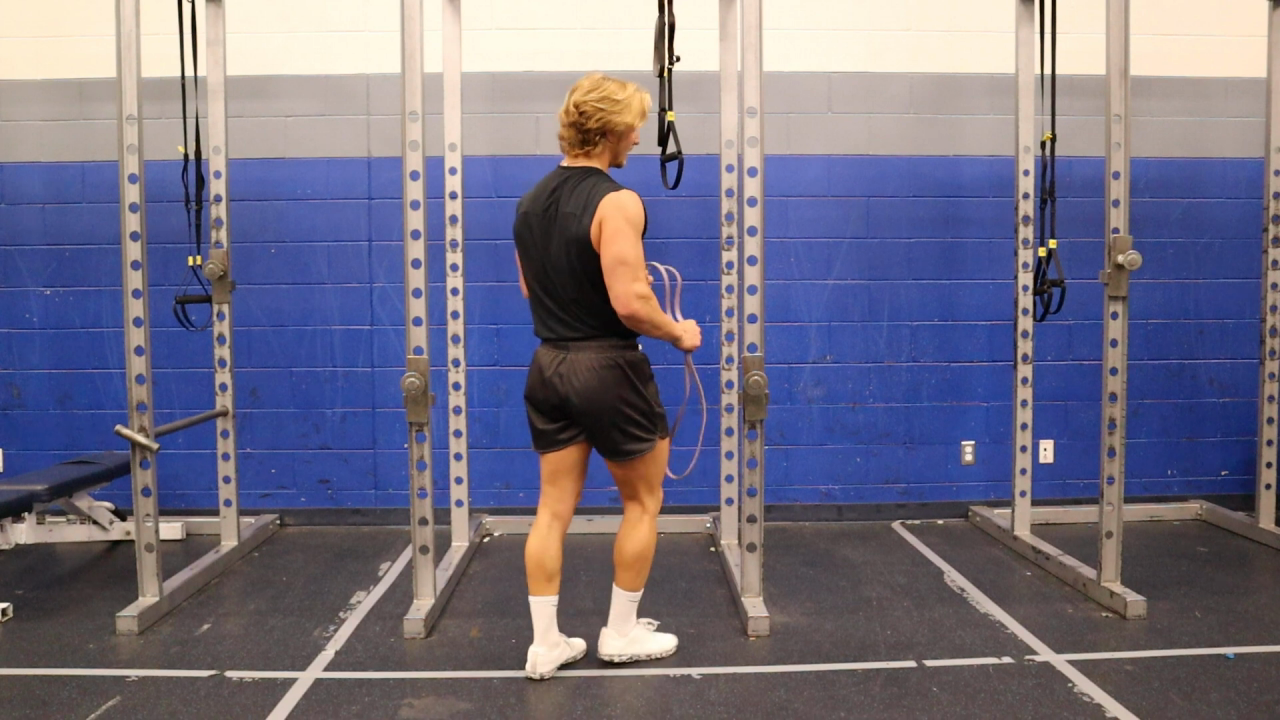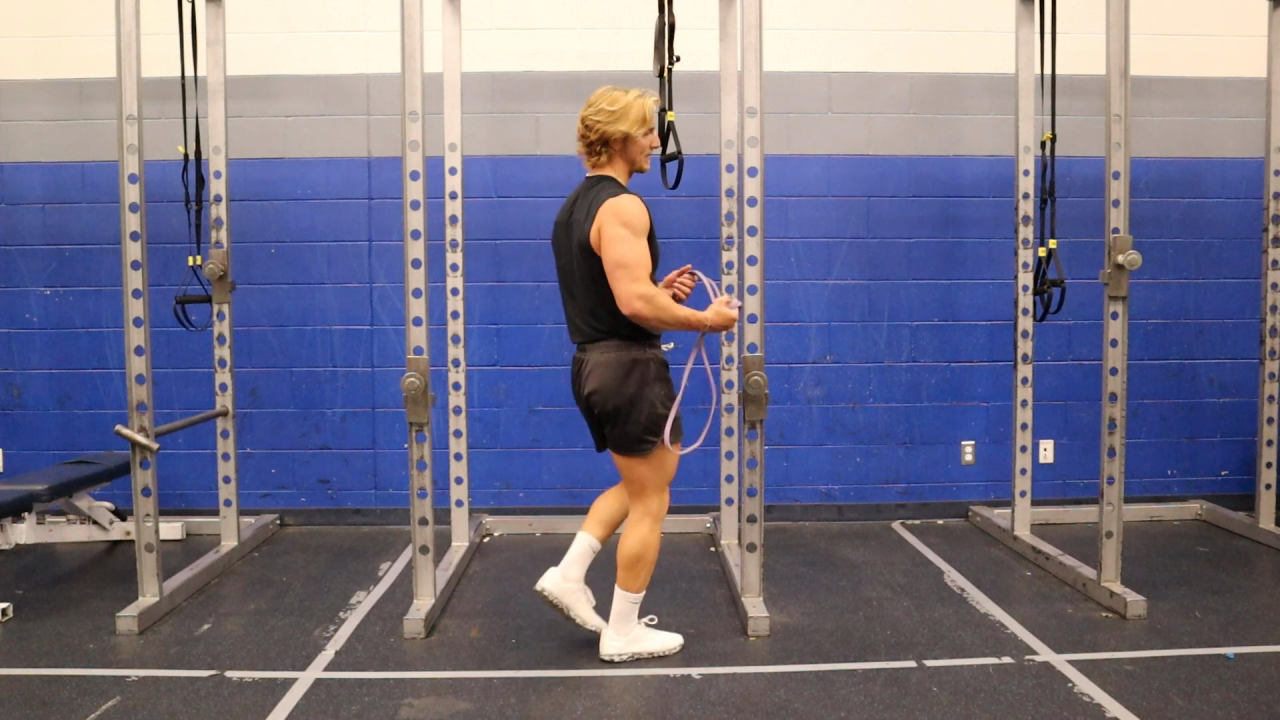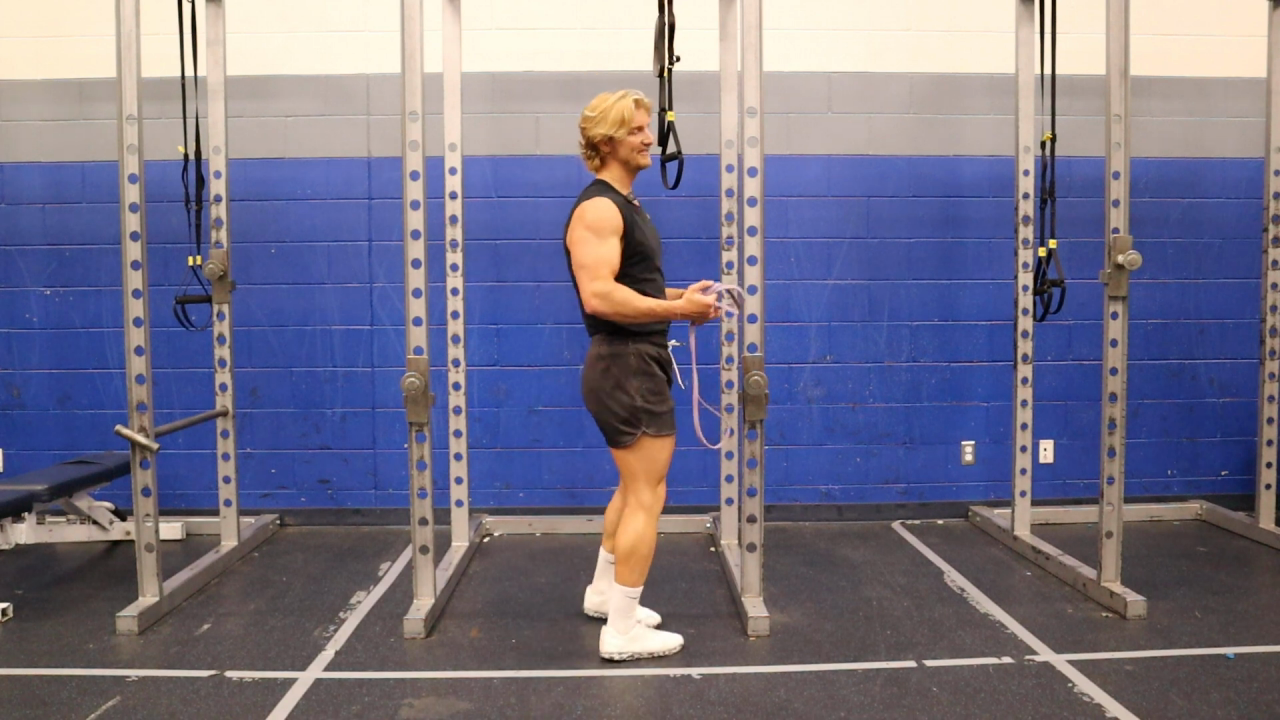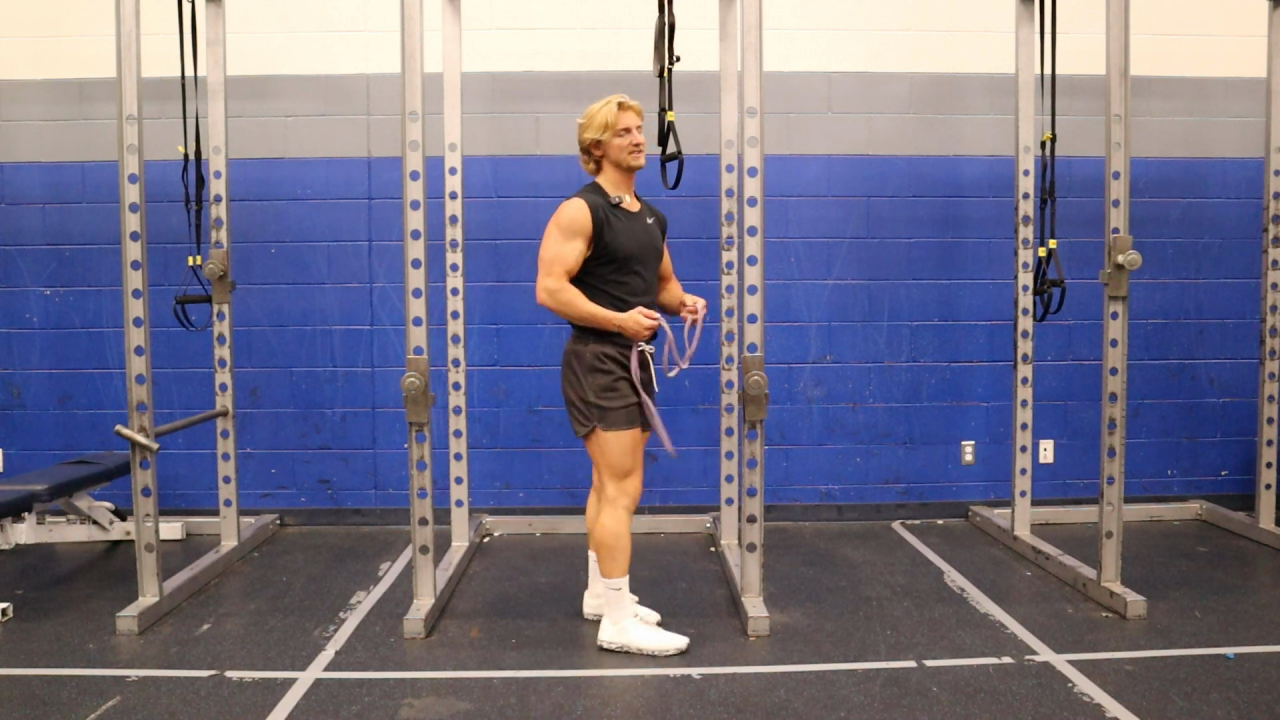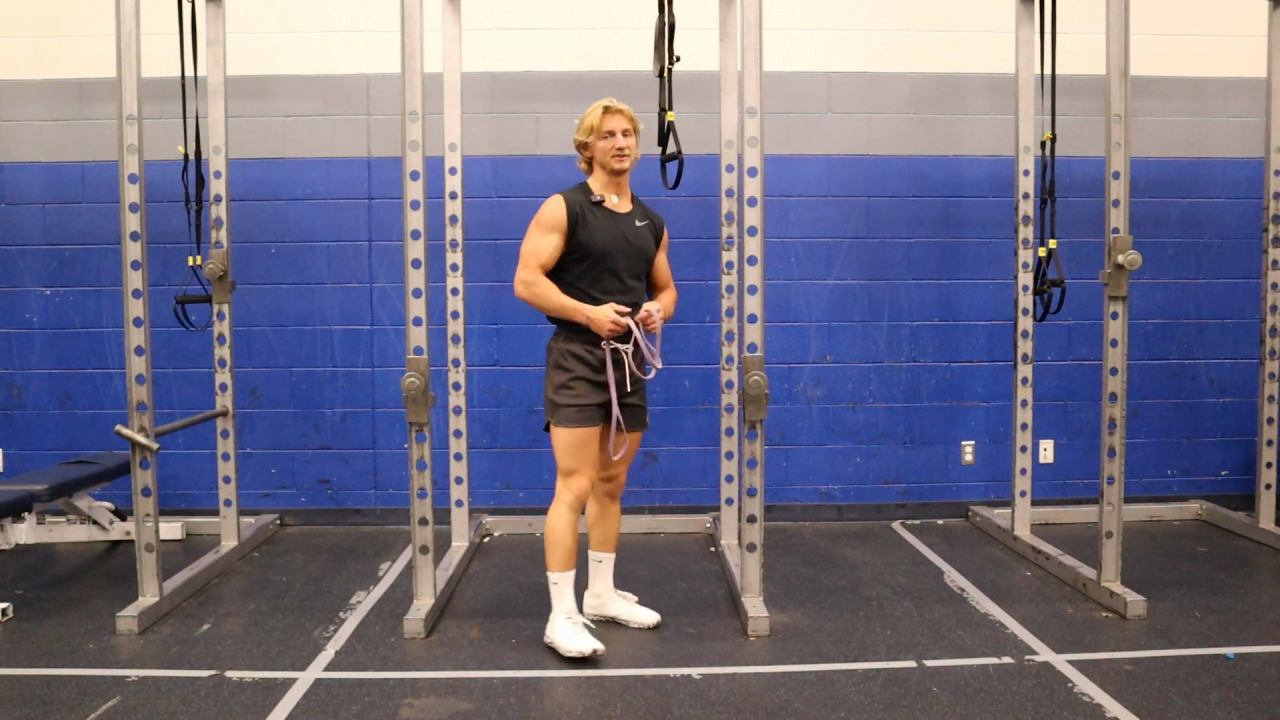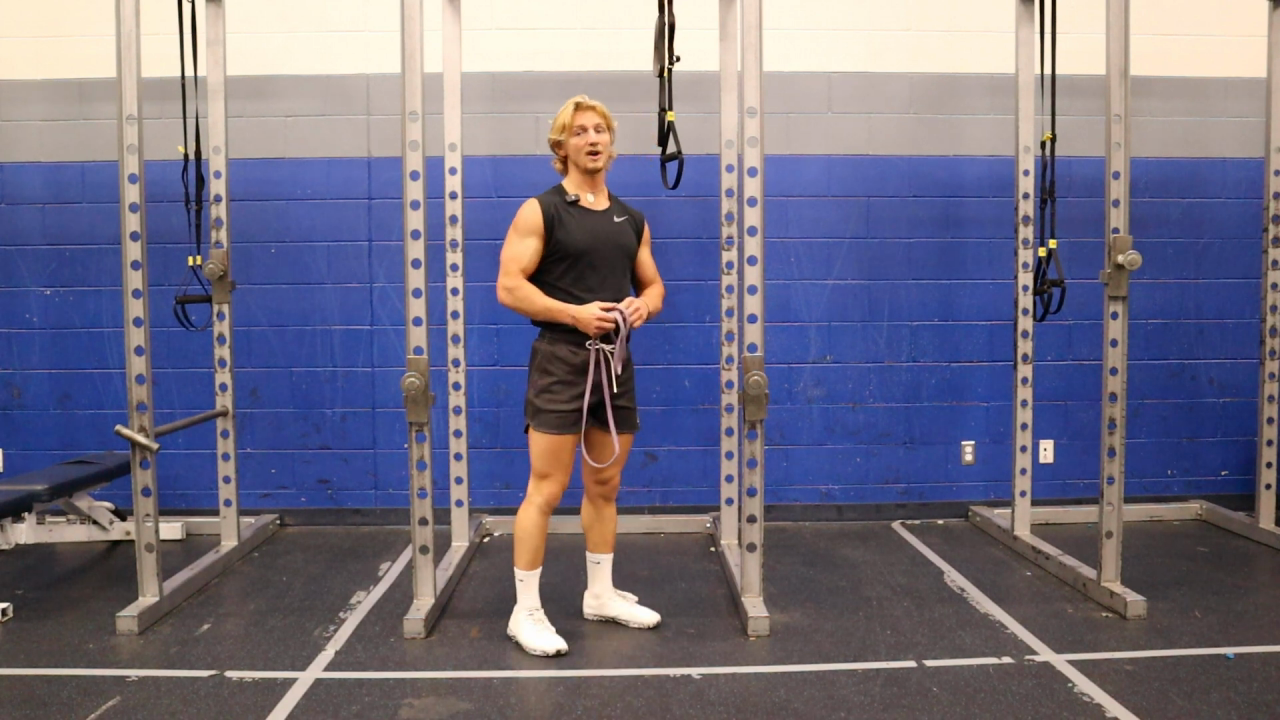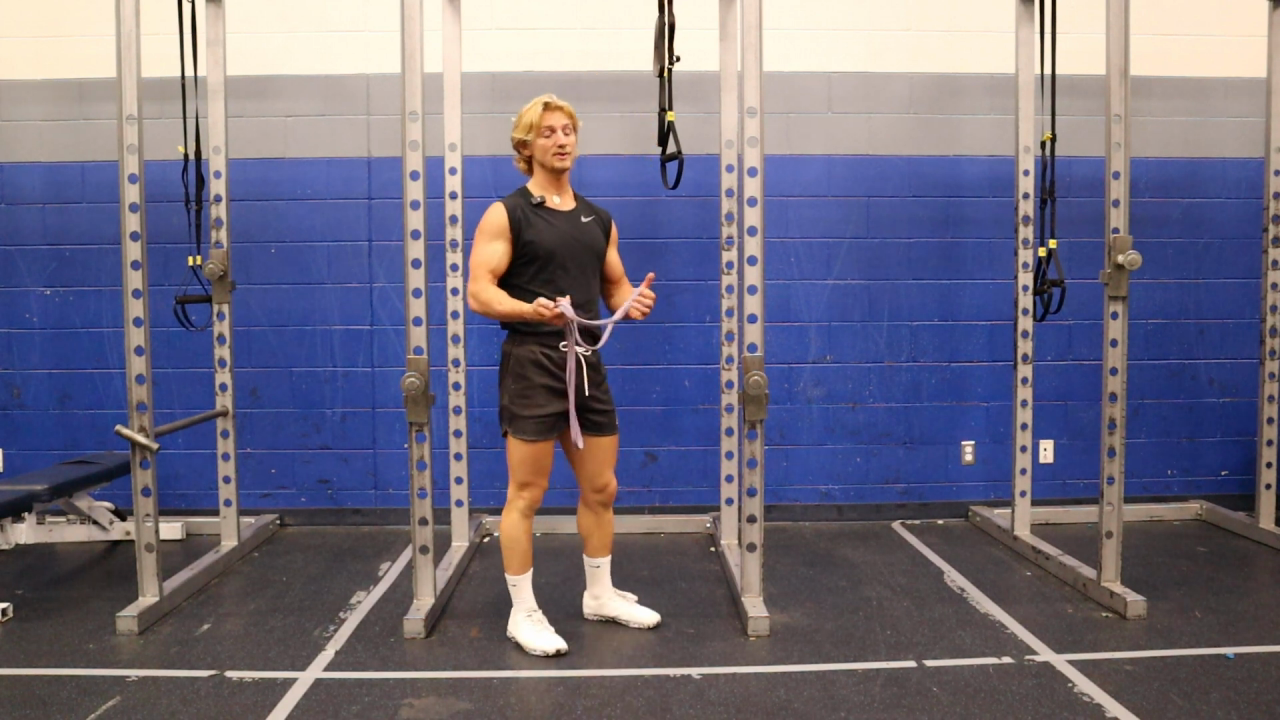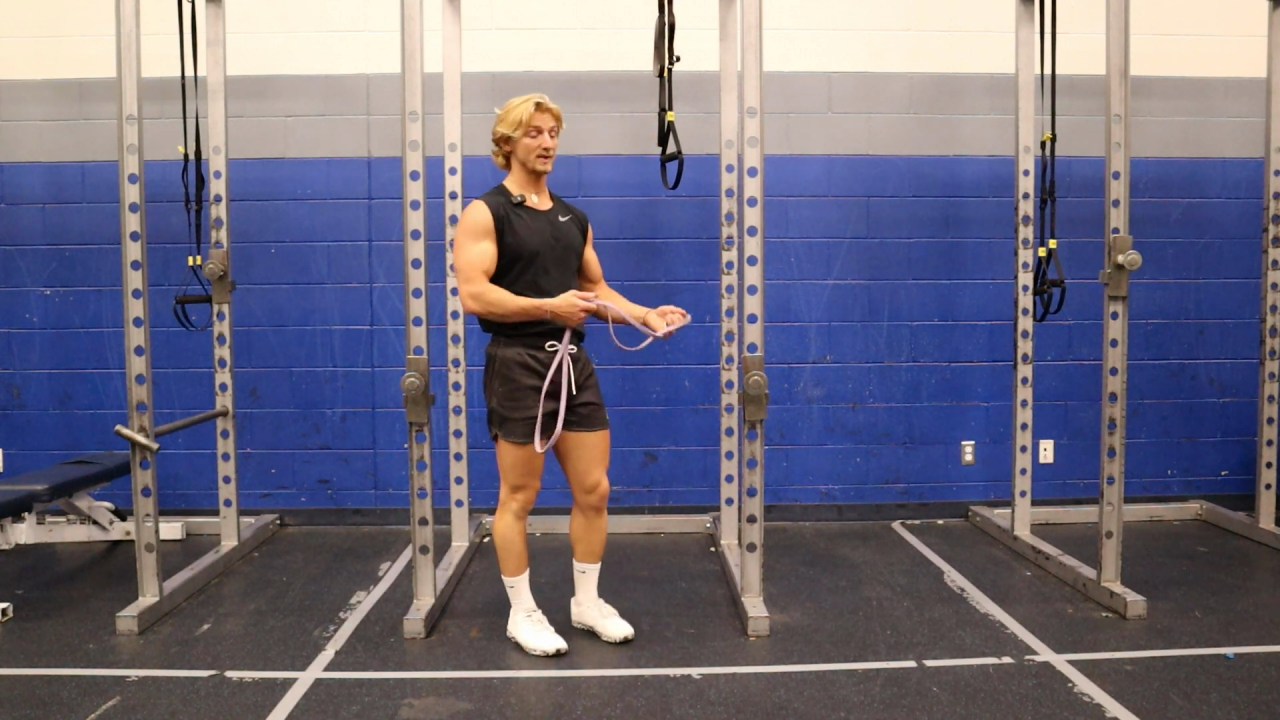
dt=0.3s
person 1, frame 1
left shoulder: (532, 202)
right shoulder: (616, 202)
right elbow: (629, 302)
right wrist: (679, 333)
left hip: (549, 366)
right hip: (609, 367)
left knee: (554, 510)
right knee: (643, 501)
left ankle: (546, 643)
right ankle: (623, 631)
person 1, frame 2
left shoulder: (578, 203)
right shoulder: (622, 206)
right elbow: (634, 303)
left wrist: (662, 290)
right wrist: (703, 320)
left hip: (596, 362)
right hip: (630, 367)
left knee: (634, 485)
right knee: (651, 502)
left ankle: (568, 575)
right ankle: (622, 632)
person 1, frame 3
left shoulder: (625, 206)
right shoulder: (598, 208)
right elbow: (600, 297)
left wrist: (677, 295)
right wrist: (678, 310)
left hip: (633, 361)
right hip: (626, 363)
left knee: (633, 488)
right knee: (646, 498)
left ankle: (604, 591)
right ankle: (623, 630)
person 1, frame 4
left shoulder: (653, 217)
right shoulder: (580, 211)
left elbow: (662, 281)
right elbow: (550, 289)
left wrist: (684, 301)
right wrist: (618, 320)
left hip: (638, 362)
right hip: (598, 361)
left knee: (612, 486)
right knee: (621, 490)
left ankle: (602, 593)
right ankle: (618, 621)
person 1, frame 5
left shoulder: (651, 221)
right shoulder: (563, 207)
left elbow: (663, 287)
right elbow: (527, 280)
left wrist: (657, 310)
right wrist: (588, 313)
left hip: (628, 361)
right hip: (577, 358)
left knee: (611, 485)
right knee: (575, 489)
left ankle: (602, 592)
right ankle: (562, 614)
person 1, frame 6
left shoulder: (631, 220)
right shoulder: (540, 210)
left elbow: (653, 286)
right elbow: (509, 288)
left wrist: (644, 307)
right wrist: (574, 314)
left hip: (615, 362)
right hip: (561, 360)
left knee: (604, 486)
right knee: (547, 490)
left ankle: (601, 593)
right ankle: (525, 610)
person 1, frame 7
left shoulder: (599, 219)
right shoulder: (506, 214)
left elbow: (615, 286)
right elbow: (478, 293)
left wrist: (633, 301)
right wrist: (530, 310)
left hip: (588, 362)
right hip: (533, 363)
left knee: (601, 490)
right knee: (527, 495)
left ankle: (600, 594)
right ankle: (523, 613)
person 1, frame 8
left shoulder: (574, 218)
right shoulder: (485, 213)
left elbow: (595, 288)
right elbow: (473, 294)
left wrist: (646, 314)
right wrist: (549, 307)
left hip: (575, 363)
right hip: (518, 365)
left knee: (594, 491)
right knee: (519, 496)
left ankle: (587, 602)
right ankle: (522, 612)
